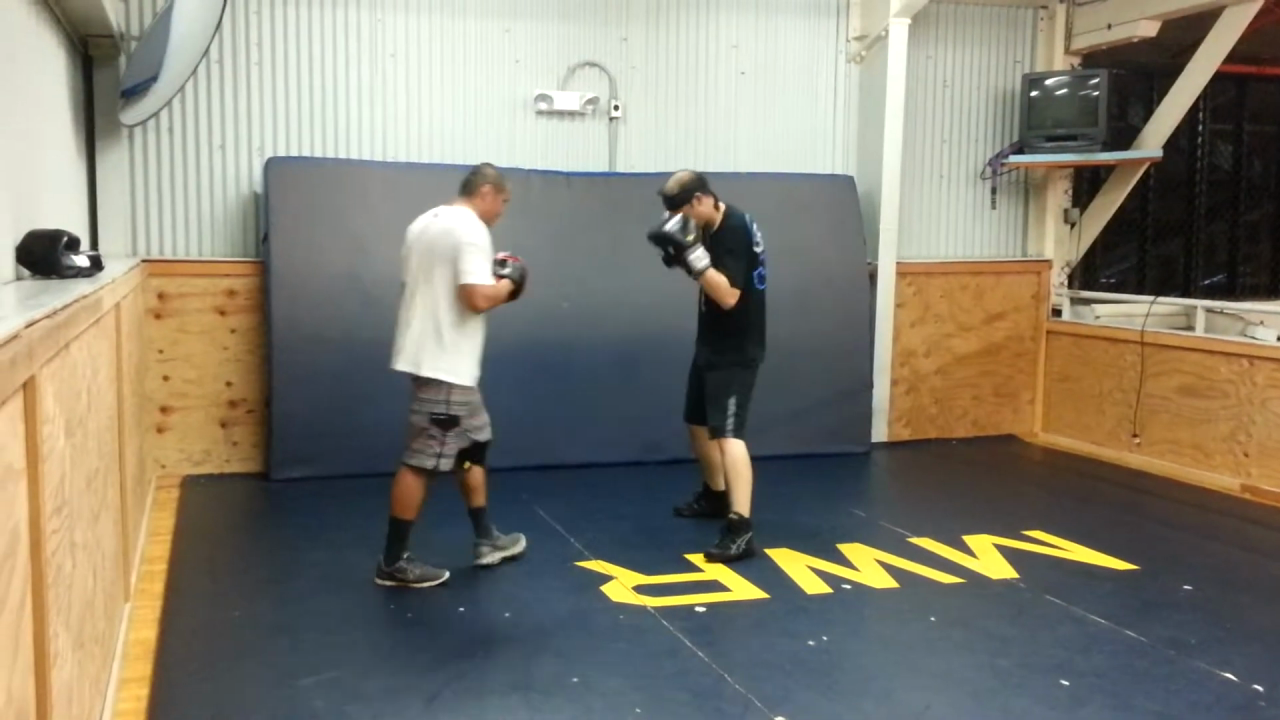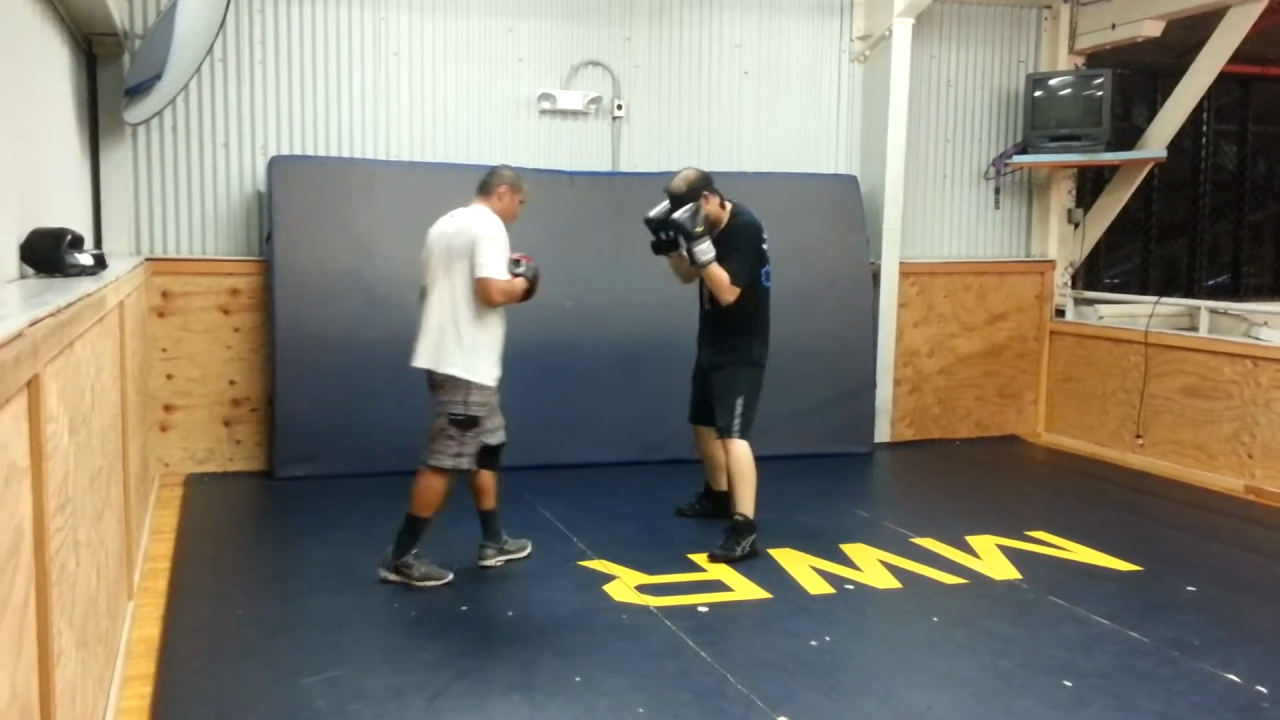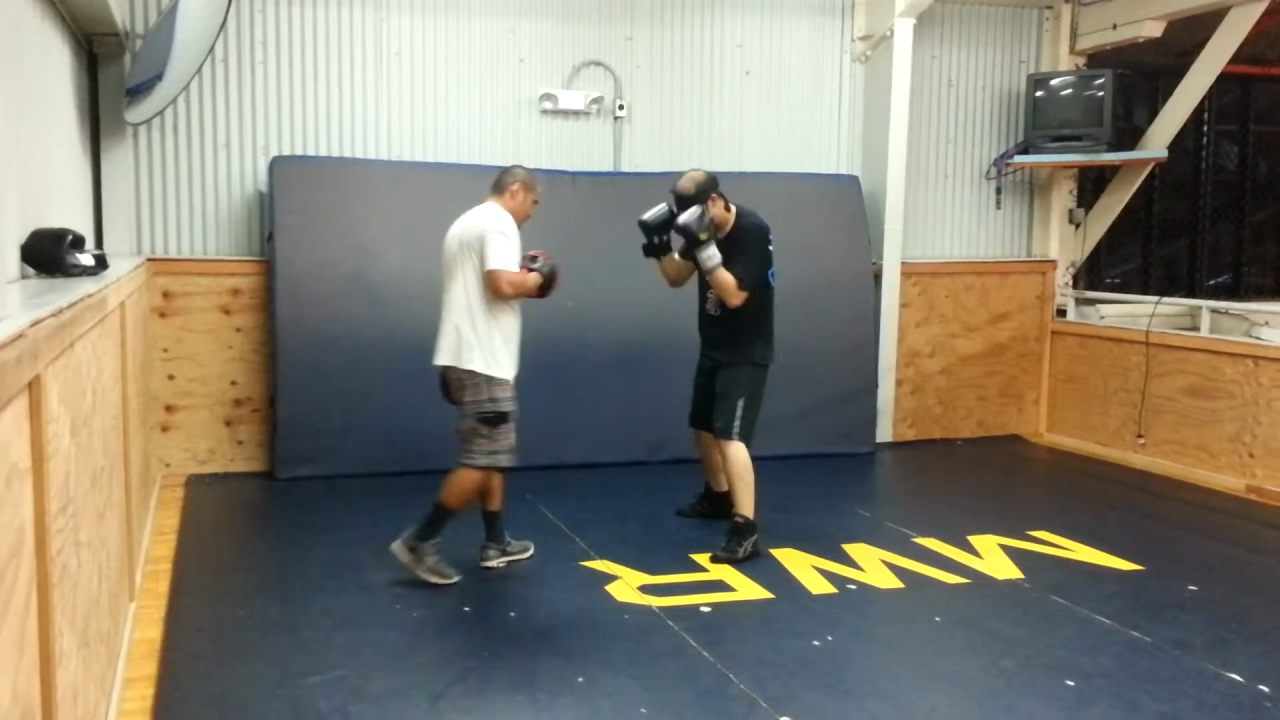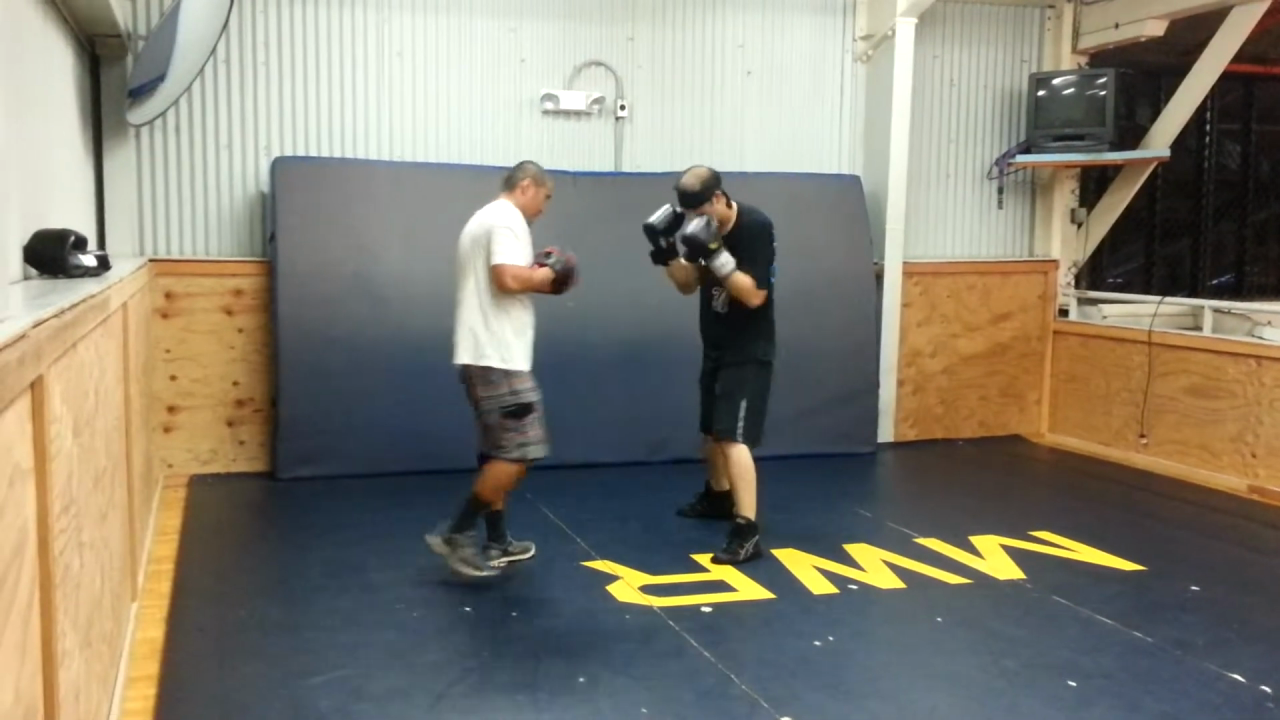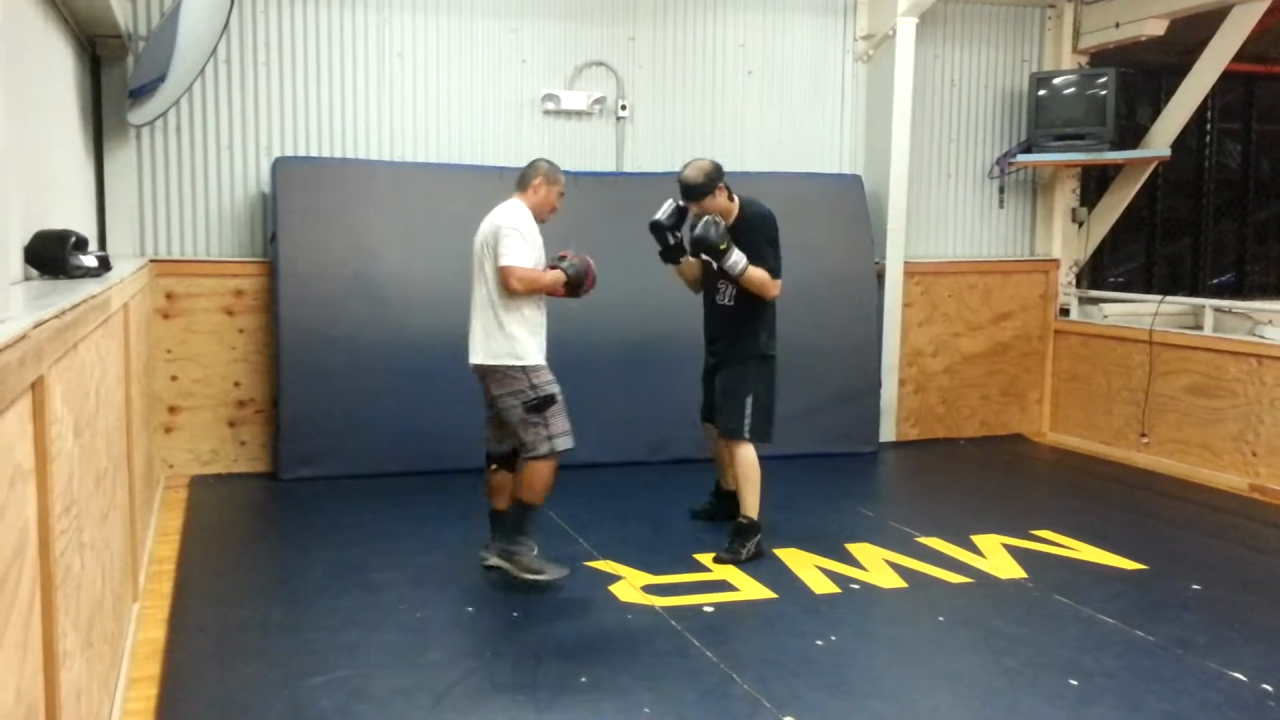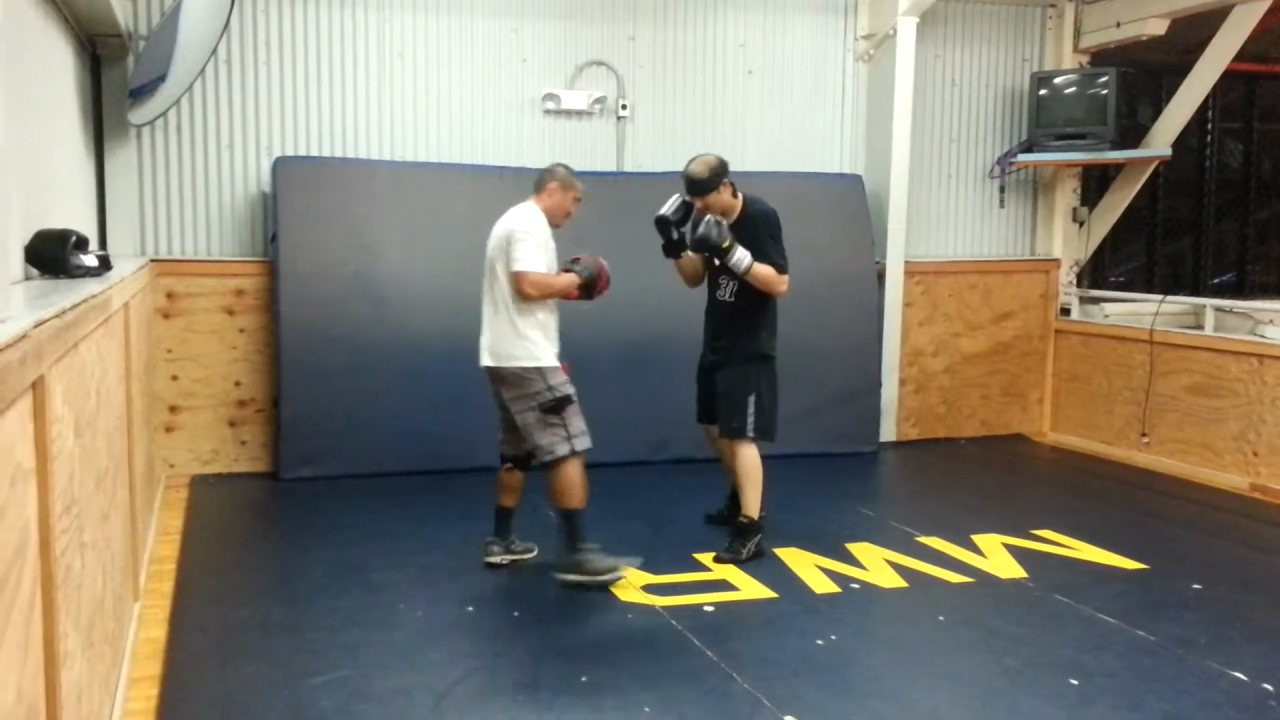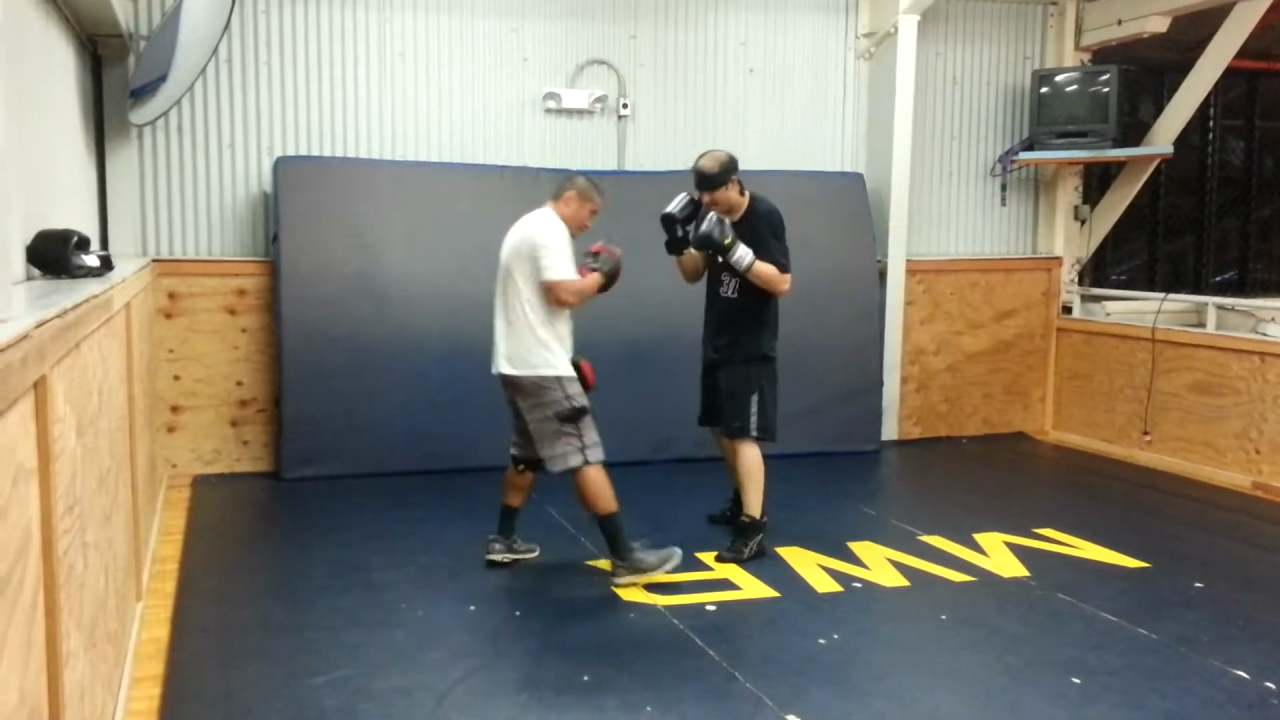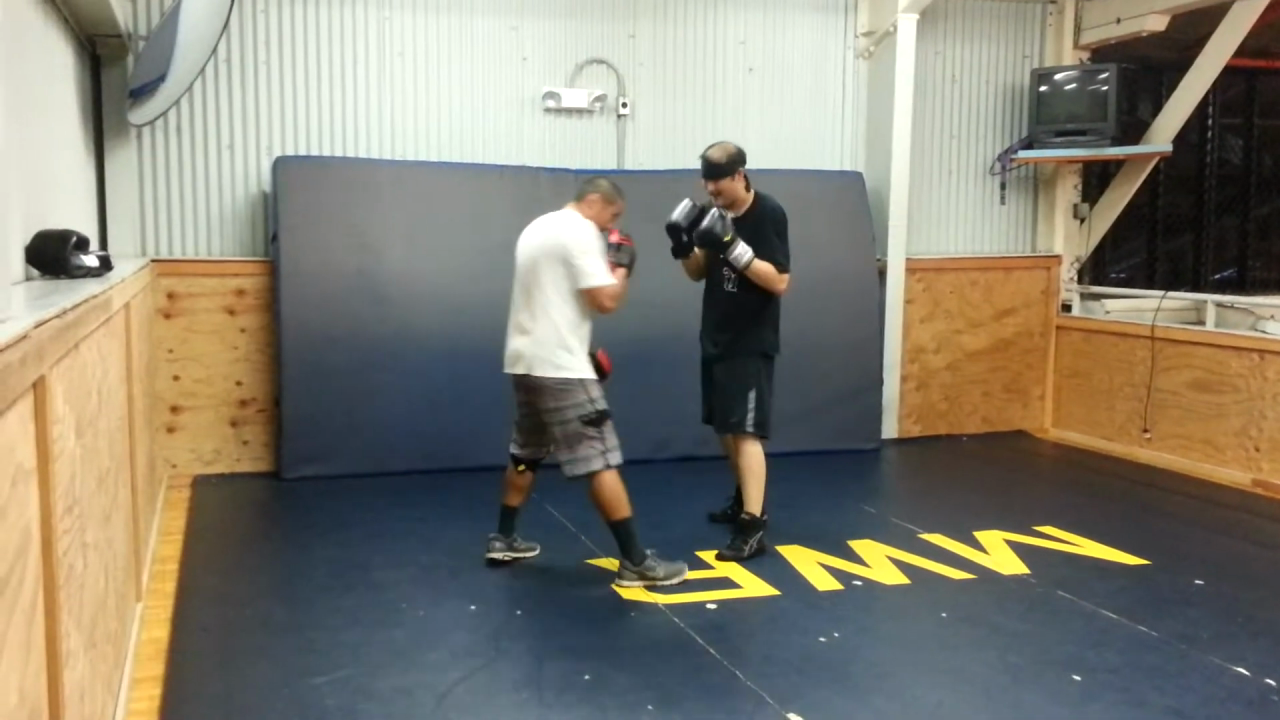
dt=0.1s
person 1, frame 1
left shoulder: (424, 223)
right shoulder: (471, 230)
right elbow: (478, 298)
right wrist: (508, 282)
left hip: (435, 358)
right hip: (443, 364)
left knee: (473, 443)
right knee: (421, 461)
left ankle: (486, 539)
right ankle: (393, 561)
person 1, frame 2
left shoulder: (445, 225)
right shoulder: (488, 226)
right elbow: (494, 291)
right wrist: (523, 282)
left hip: (446, 356)
right hip: (463, 363)
left knee: (486, 448)
right knee: (446, 461)
left ankle: (494, 541)
right ankle: (399, 557)
person 1, frame 3
left shoulder: (463, 223)
right shoulder: (498, 223)
right elbow: (504, 284)
left wrist: (523, 278)
right wrist: (538, 277)
left hip: (465, 355)
right hip: (482, 360)
left knee: (494, 451)
right knee: (483, 458)
left ankle: (496, 542)
right ankle: (419, 541)
person 1, frame 4
left shoulder: (484, 220)
right shoulder: (507, 219)
right elbow: (510, 278)
left wrist: (535, 276)
right wrist: (549, 274)
left hip: (479, 353)
right hip: (497, 356)
left knee: (499, 448)
right knee: (519, 450)
left ankle: (494, 542)
right ankle: (456, 532)
person 1, frame 5
left shoulder: (500, 219)
right shoulder: (515, 219)
right elbow: (516, 279)
left wrist: (550, 280)
right wrist: (562, 275)
left hip: (496, 353)
right hip: (511, 354)
left knee: (506, 450)
right knee: (547, 445)
left ankle: (501, 541)
right ankle: (514, 542)
person 1, frame 6
left shoulder: (512, 221)
right shoulder: (529, 221)
right elbow: (530, 284)
left wrist: (562, 285)
right wrist: (575, 280)
left hip: (503, 355)
right hip: (525, 357)
left knee: (517, 450)
right knee: (567, 449)
left ankle: (501, 540)
right ankle: (574, 554)
person 1, frame 7
left shoulder: (526, 228)
right shoulder: (550, 230)
right elbow: (564, 292)
left wrist: (584, 277)
right wrist: (599, 275)
left hip: (516, 362)
right hip: (541, 366)
left knee: (526, 452)
right knee: (583, 457)
left ankle: (503, 539)
right ankle: (625, 557)
person 1, frame 8
left shoulder: (536, 228)
right shoulder: (581, 233)
right elbow: (604, 300)
right wrist: (620, 268)
left hip: (523, 361)
right hip: (561, 367)
left knee: (527, 451)
right knee: (601, 460)
left ankle: (503, 537)
right ankle: (634, 561)
person 2, frame 1
left shoulder: (734, 229)
right shoulder: (712, 225)
left elbow: (728, 296)
left wrist: (691, 250)
right wrist: (678, 254)
left hip: (736, 349)
right hip: (712, 344)
left knee: (727, 433)
right knee: (698, 423)
left ankle: (740, 528)
right ankle: (715, 495)
person 2, frame 2
left shoulder: (744, 227)
right shoulder: (706, 226)
left elbow: (728, 293)
right elbow: (688, 274)
left wrist: (699, 241)
right wrist: (667, 243)
left hip: (742, 350)
right hip: (712, 345)
left knee: (732, 434)
right knee: (703, 424)
left ankle: (744, 528)
right ankle: (718, 496)
person 2, frame 3
left shoulder: (752, 229)
right shoulder: (706, 228)
left elbow: (735, 296)
right elbow: (677, 278)
left wrist: (704, 247)
right wrist: (659, 244)
left hip: (745, 353)
right hip: (715, 348)
left knee: (730, 437)
right knee: (704, 428)
left ankle: (745, 530)
right ankle: (718, 496)
person 2, frame 4
left shoulder: (755, 226)
right shoulder: (700, 226)
left elbow: (756, 295)
right elbow: (687, 285)
left wrist: (716, 253)
right wrist: (665, 250)
left hip: (747, 352)
right hip: (715, 348)
left knee: (733, 438)
right knee: (711, 431)
left ankle: (747, 531)
right ankle: (718, 496)
person 2, frame 5
left shoulder: (758, 219)
right shoulder: (706, 222)
left elbow: (772, 288)
right elbow: (697, 283)
left wrist: (726, 252)
right wrist: (673, 248)
left hip: (749, 347)
right hip: (718, 343)
left knee: (739, 436)
right knee: (714, 425)
left ankle: (749, 530)
right ankle: (728, 496)
person 2, frame 6
left shoulder: (760, 216)
right shoulder: (704, 217)
left elbow: (779, 284)
right elbow: (693, 278)
left wrist: (731, 251)
right wrist: (674, 242)
left hip: (749, 347)
right hip: (716, 341)
left knee: (741, 436)
right knee: (716, 427)
left ankle: (750, 530)
right ankle: (740, 500)
person 2, frame 7
left shoulder: (764, 215)
right shoulder: (710, 214)
left elbow: (781, 283)
right elbow: (692, 275)
left wrist: (733, 249)
right wrist: (678, 240)
left hip: (751, 346)
right hip: (717, 340)
left knee: (743, 435)
right knee: (721, 430)
left ankle: (752, 528)
right ankle: (743, 502)
person 2, frame 8
left shoulder: (768, 213)
right shoulder: (713, 212)
left elbow: (779, 282)
right elbow: (699, 273)
left wrist: (732, 245)
right wrist: (684, 244)
left hip: (751, 343)
right hip: (716, 338)
left knee: (746, 432)
right knee: (726, 428)
left ankle: (752, 527)
right ankle: (745, 500)
